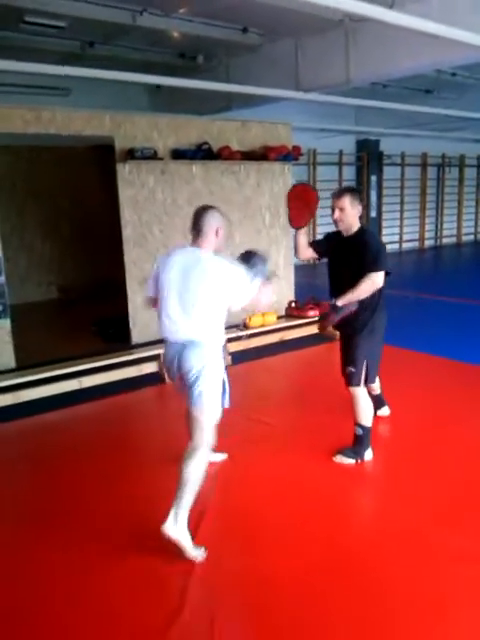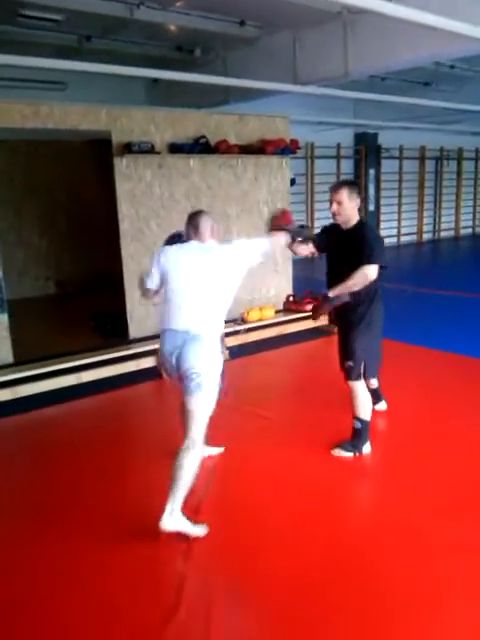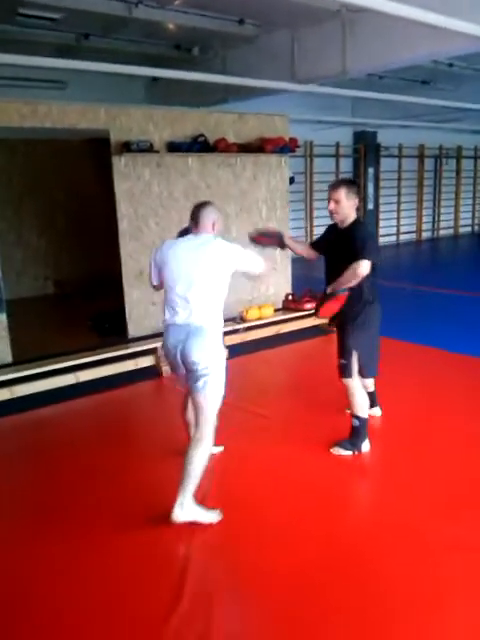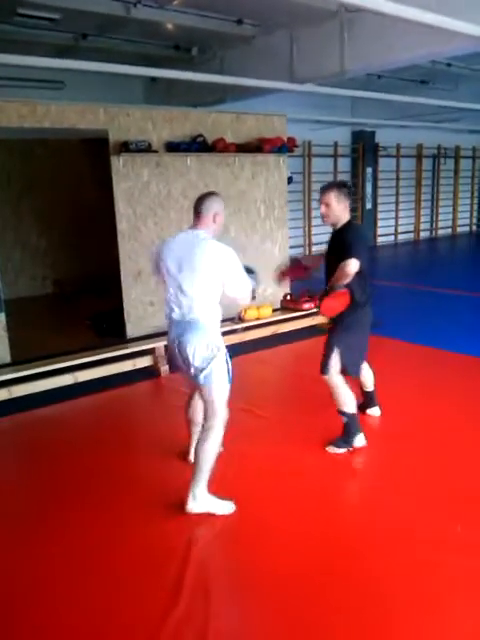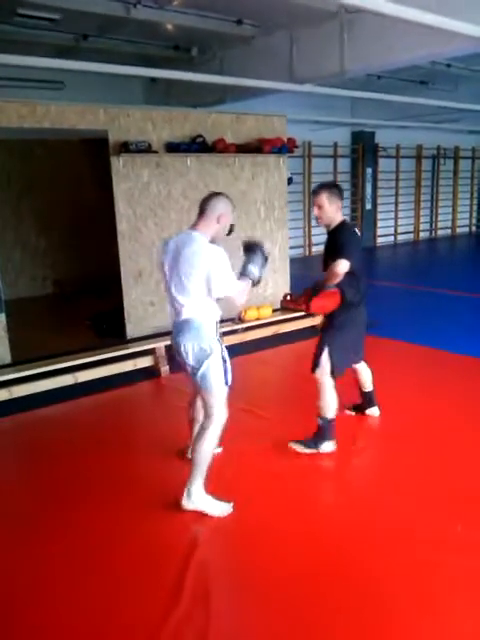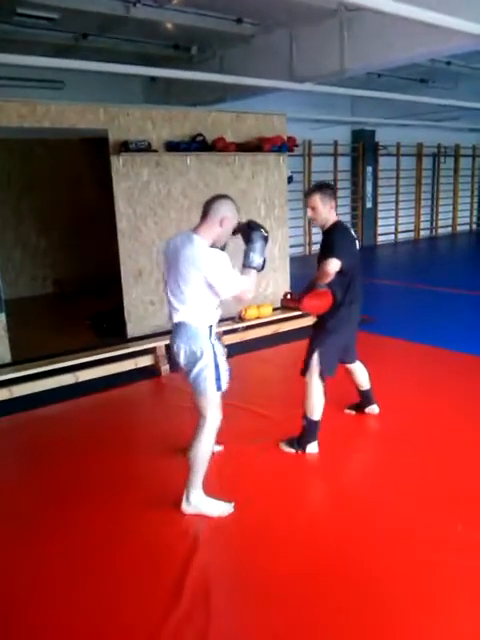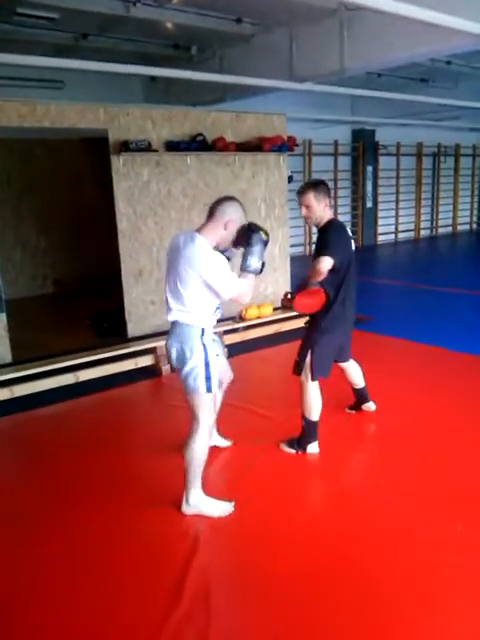
dt=0.1s
person 1, frame 1
left shoulder: (167, 260)
right shoulder: (223, 269)
left elbow: (153, 301)
right elbow: (263, 299)
right wrist: (255, 273)
left hip: (173, 351)
right hip: (203, 355)
left knee: (199, 407)
right knee: (204, 440)
left ankle: (200, 453)
right ankle: (178, 521)
person 1, frame 2
left shoulder: (167, 254)
right shoulder: (230, 251)
left elbow: (149, 291)
right elbow: (276, 242)
right wrist: (288, 233)
left hip: (171, 342)
right hip: (202, 346)
left knee: (192, 398)
right knee: (196, 432)
left ankle: (196, 448)
right ankle: (173, 514)
person 1, frame 3
left shoulder: (167, 248)
right shoulder: (222, 248)
left elbow: (156, 284)
right elbow: (259, 268)
left hip: (174, 336)
right hip: (203, 340)
left knee: (195, 396)
right knee: (206, 424)
left ankle: (197, 444)
right ankle: (185, 503)
person 1, frame 4
left shoulder: (170, 244)
right shoulder: (220, 252)
right elbow: (242, 298)
right wrist: (248, 280)
left hip: (176, 331)
right hip: (202, 335)
left knee: (198, 391)
right knee: (217, 415)
left ankle: (196, 447)
right ankle: (198, 495)
person 1, frame 5
left shoulder: (172, 244)
right shoulder: (212, 253)
right elbow: (238, 297)
right wrist: (253, 266)
left hip: (182, 331)
right hip: (201, 335)
left knee: (203, 390)
right knee: (217, 416)
left ankle: (197, 446)
right ankle: (194, 493)
person 1, frame 6
left shoulder: (177, 242)
right shoulder: (208, 258)
right elbow: (244, 293)
left wrist: (217, 243)
right wrist: (255, 251)
left hip: (191, 331)
right hip: (197, 337)
left knee: (219, 383)
right knee: (211, 420)
left ankle: (202, 444)
right ankle: (193, 497)
person 1, frame 7
left shoulder: (183, 240)
right shoulder: (208, 259)
right elbow: (242, 295)
left wrist: (229, 246)
right wrist: (254, 254)
left hip: (194, 331)
right hip: (192, 338)
left knee: (224, 378)
right knee: (204, 420)
left ankle: (209, 437)
right ankle: (193, 498)
person 2, frame 1
left shoulder: (370, 241)
right shoulder: (334, 240)
left elbow: (376, 279)
right elbow: (303, 253)
left wrist: (339, 303)
right wrist: (300, 225)
left hip: (366, 322)
right hip: (350, 320)
left knee: (356, 385)
right knee: (364, 371)
left ankle: (362, 447)
right ankle: (379, 405)
person 2, frame 2
left shoulder: (367, 235)
right shoulder: (332, 232)
left elbow: (369, 273)
right elbow: (305, 250)
left wrist: (331, 294)
left hip: (363, 315)
right hip: (348, 313)
left knee: (356, 377)
right knee: (361, 367)
left ankle: (360, 440)
right ankle: (377, 400)
person 2, frame 3
left shoulder: (361, 233)
right shoulder: (333, 232)
left elbow: (361, 269)
right elbow: (312, 252)
left wrist: (331, 289)
right wrist: (285, 241)
left hip: (360, 313)
right hip: (347, 311)
left knee: (350, 376)
right knee: (359, 366)
left ankle: (359, 439)
right ankle: (371, 404)
person 2, frame 4
left shoulder: (352, 234)
right shoulder: (340, 233)
left elbow: (350, 268)
right elbow: (330, 260)
left wrist: (329, 288)
left hip: (352, 314)
right hip: (355, 310)
left knee: (331, 373)
right knee: (356, 360)
left ankle: (353, 433)
right ankle: (370, 404)
person 2, frame 5
left shoulder: (344, 235)
right shoulder: (339, 233)
left elbow: (340, 269)
left wrist: (319, 289)
right wrist: (309, 295)
left hip: (346, 314)
right hip: (350, 311)
left knee: (322, 373)
right knee: (354, 359)
left ankle: (323, 437)
right ankle: (369, 404)
person 2, frame 6
left shoulder: (337, 235)
right shoulder: (339, 232)
left elbow: (329, 269)
left wrist: (311, 287)
right wrist: (304, 295)
left hip: (335, 317)
right hip: (346, 312)
left knee: (312, 374)
right knee: (349, 359)
left ankle: (308, 440)
right ankle: (368, 403)
person 2, frame 7
left shoulder: (332, 233)
right shoulder: (335, 230)
left elbow: (322, 267)
left wrist: (305, 286)
right wrist: (302, 294)
left hip: (328, 316)
right hip: (340, 311)
left knee: (308, 376)
right knee: (343, 358)
left ankle: (308, 440)
right ankle: (365, 400)
